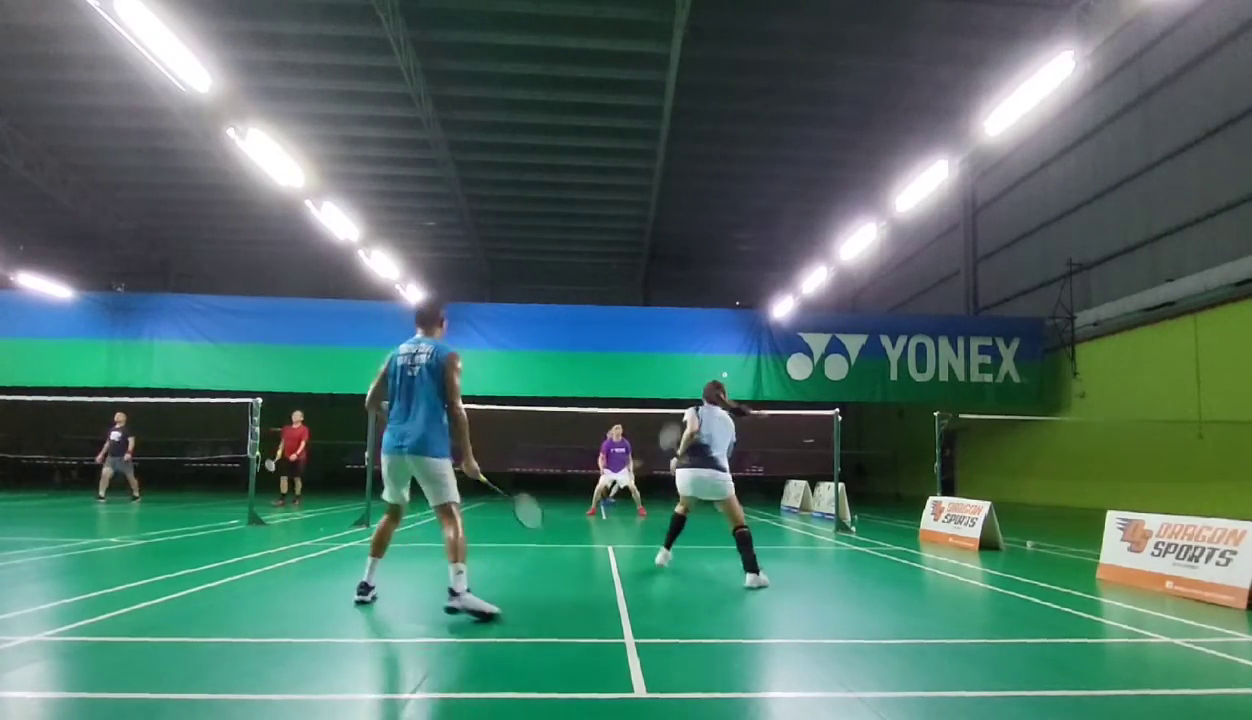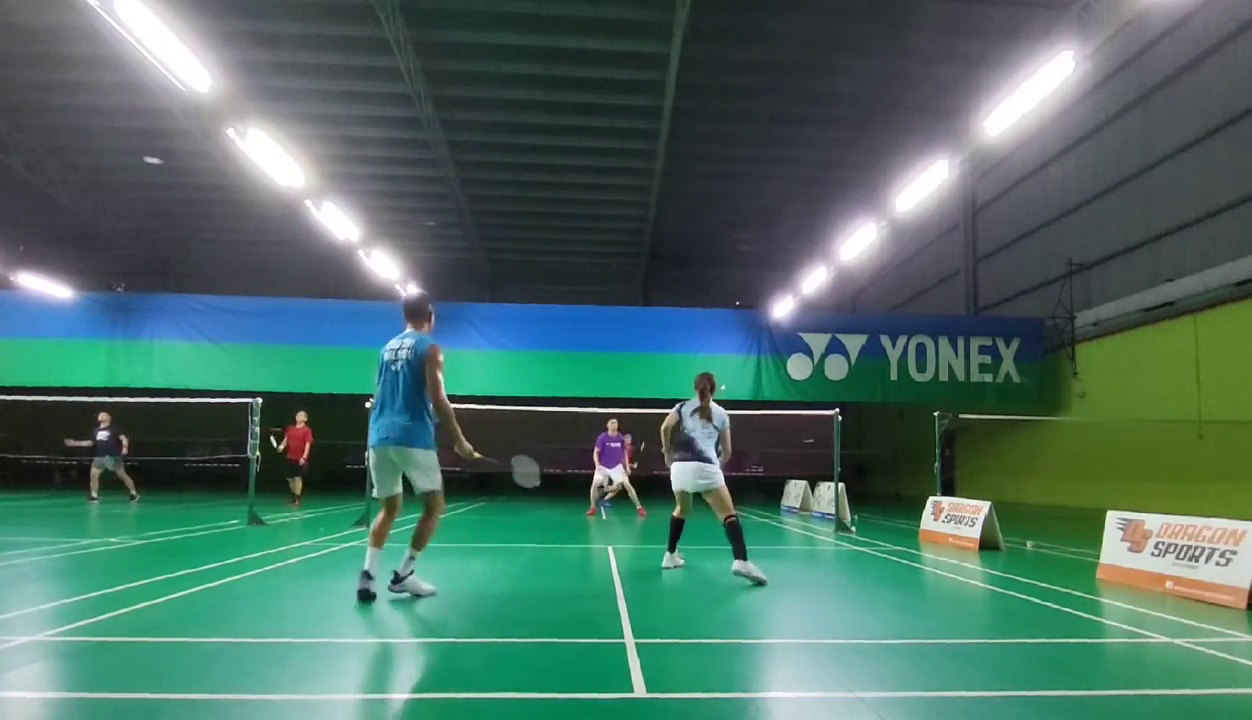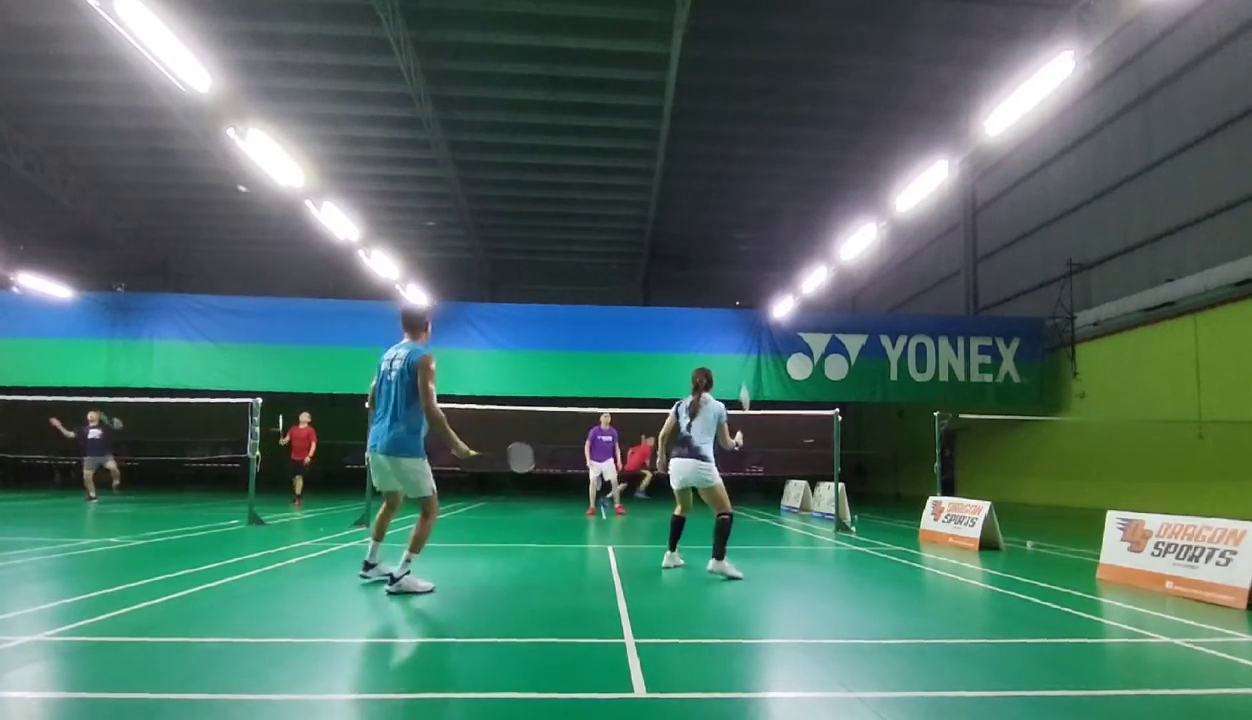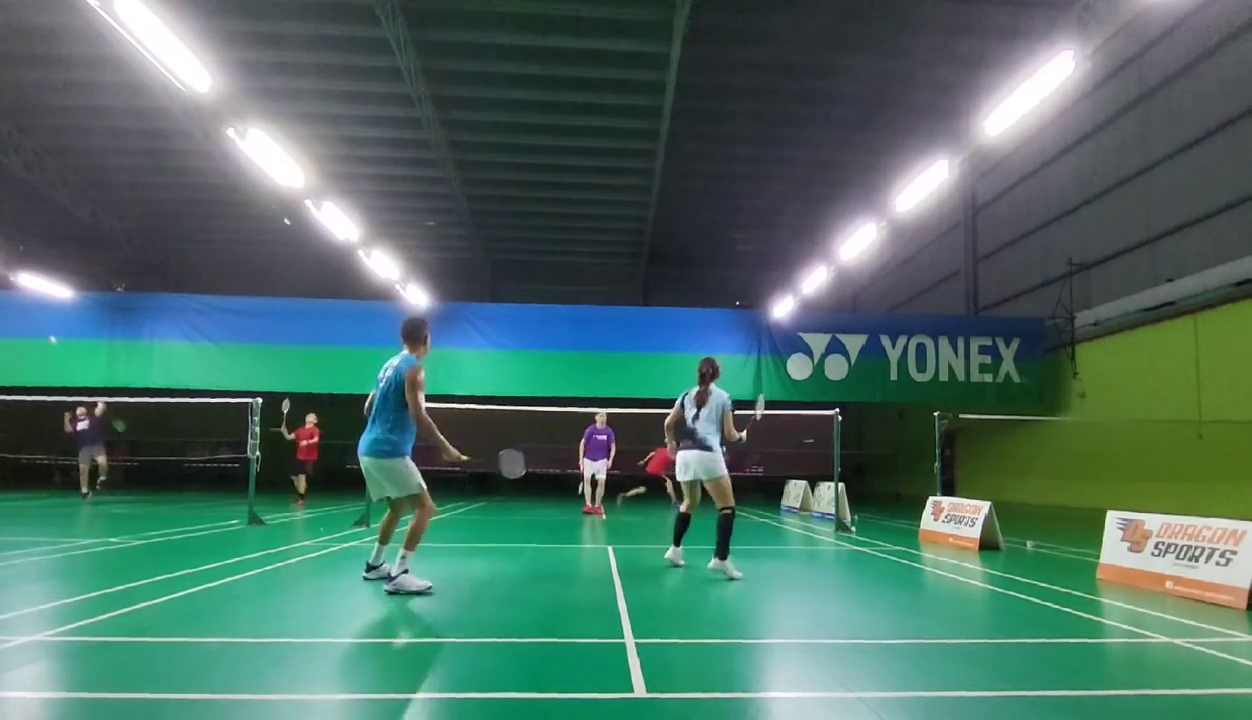
dt=0.2s
person 1, frame 1
left shoulder: (396, 354)
right shoulder: (447, 356)
left elbow: (372, 402)
right elbow: (455, 408)
right wrist: (468, 456)
left hip: (394, 445)
right hip: (429, 448)
left knee: (392, 513)
right knee: (452, 519)
left ankle: (367, 584)
right ankle: (458, 591)
person 1, frame 2
left shoulder: (388, 348)
right shoulder: (430, 349)
right elbow: (438, 400)
right wrist: (459, 440)
left hip: (380, 437)
right hip: (414, 438)
left knee: (389, 508)
right knee: (434, 506)
left ankle: (368, 575)
right ankle: (404, 573)
person 1, frame 3
left shoulder: (388, 356)
right shoulder: (423, 358)
left elbow: (371, 400)
right elbow: (430, 407)
right wrist: (455, 442)
left hip: (378, 444)
right hip: (405, 448)
left knee: (392, 502)
right knee: (429, 510)
left ankle: (371, 562)
right ankle: (401, 575)
person 1, frame 4
left shoulder: (389, 365)
right shoulder: (413, 369)
left elbow: (368, 408)
right elbow: (418, 414)
right wrist: (446, 448)
left hip: (369, 449)
right hip: (389, 451)
left knee: (398, 507)
right knee: (425, 508)
left ankle: (375, 564)
right ankle: (400, 572)
person 2, frame 1
left shoulder: (696, 411)
right shoulder: (729, 422)
left elbow: (692, 431)
left wrist: (679, 455)
left hip: (689, 471)
right hip: (717, 475)
left knee: (683, 507)
right knee: (739, 524)
left ankle: (665, 553)
right ankle: (753, 573)
person 2, frame 2
left shoulder: (683, 407)
right shoulder: (721, 413)
left elbow: (666, 427)
right elbow: (726, 453)
left wrist: (668, 452)
right wrist: (719, 460)
left hip: (680, 465)
right hip: (706, 467)
left knee: (682, 509)
right knee: (729, 515)
left ankle: (670, 556)
right ankle: (742, 562)
person 2, frame 3
left shoulder: (681, 405)
right shoulder: (718, 407)
left elbow: (664, 435)
right elbow: (726, 444)
left wrist: (661, 457)
right wrist: (737, 442)
left hip: (677, 462)
right hip: (701, 464)
left knee: (683, 508)
right knee: (725, 512)
left ankle: (671, 555)
right ankle: (718, 560)
person 2, frame 4
left shoulder: (687, 396)
right shoulder: (723, 397)
left elbow: (668, 424)
right elbow: (730, 434)
left wrist: (671, 443)
right wrist: (741, 436)
left hip: (685, 455)
right hip: (707, 455)
left knee: (689, 502)
right knee: (727, 506)
left ankle: (675, 550)
right ankle: (721, 559)
